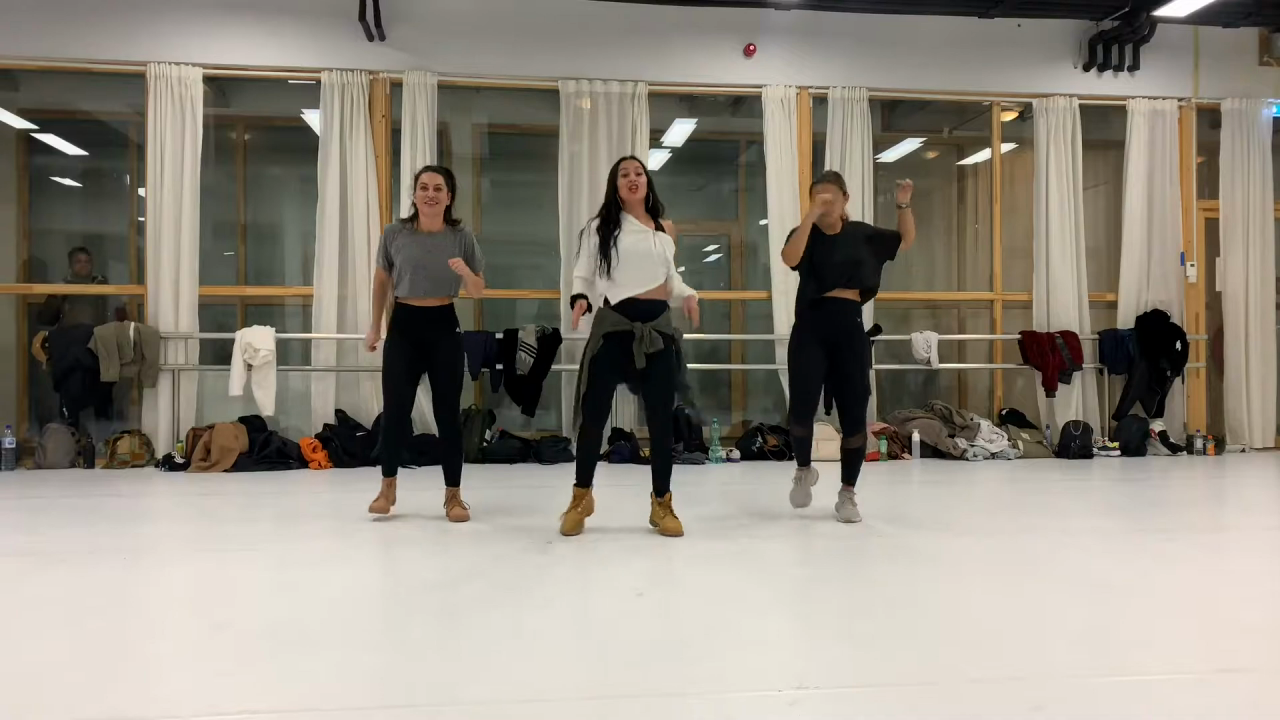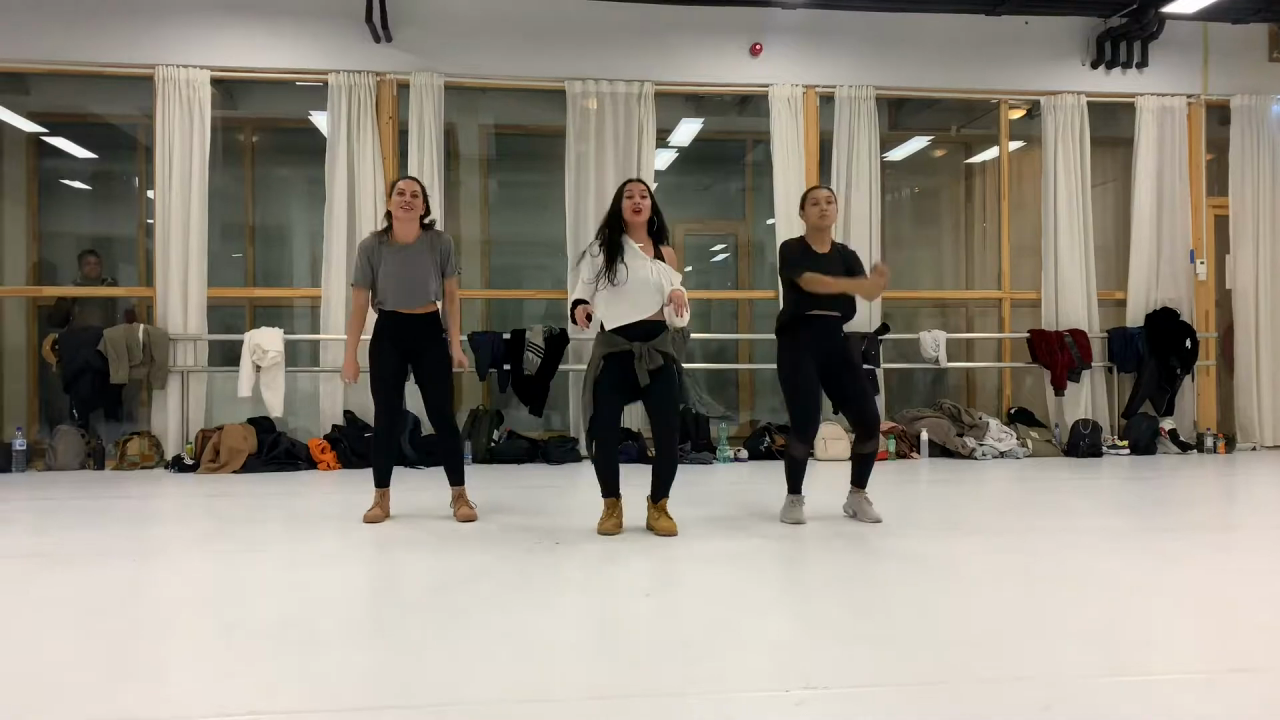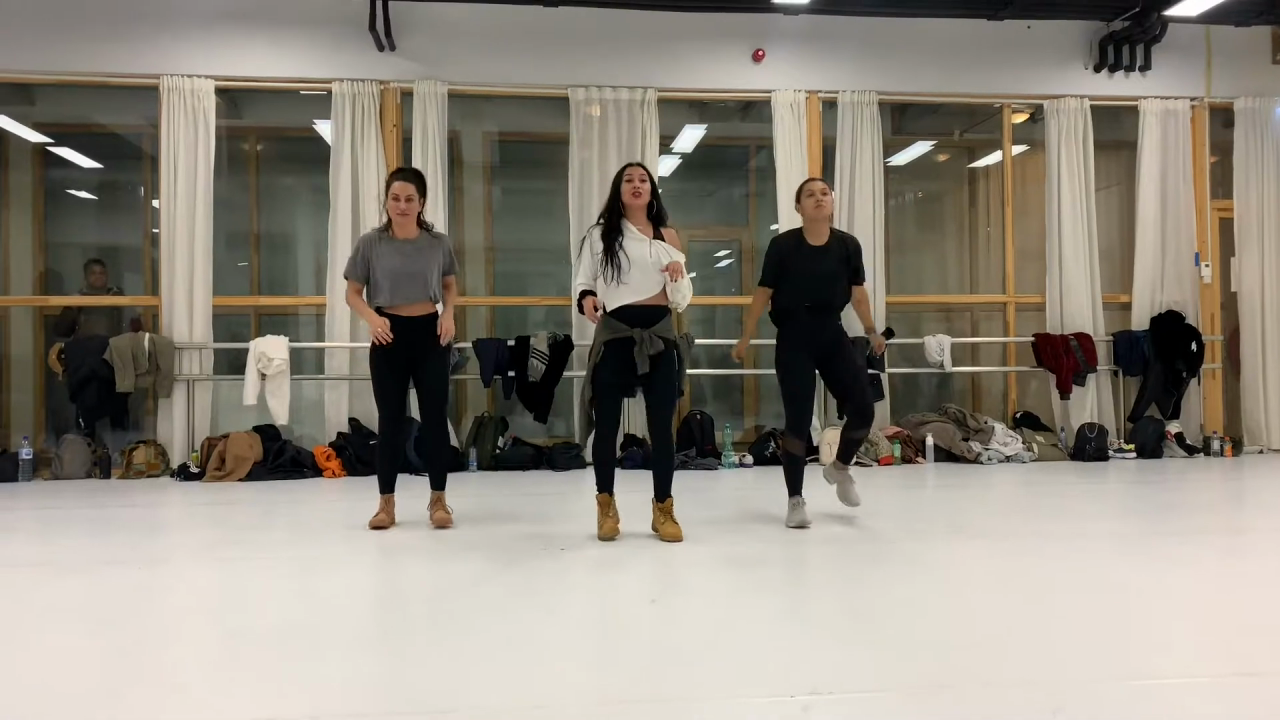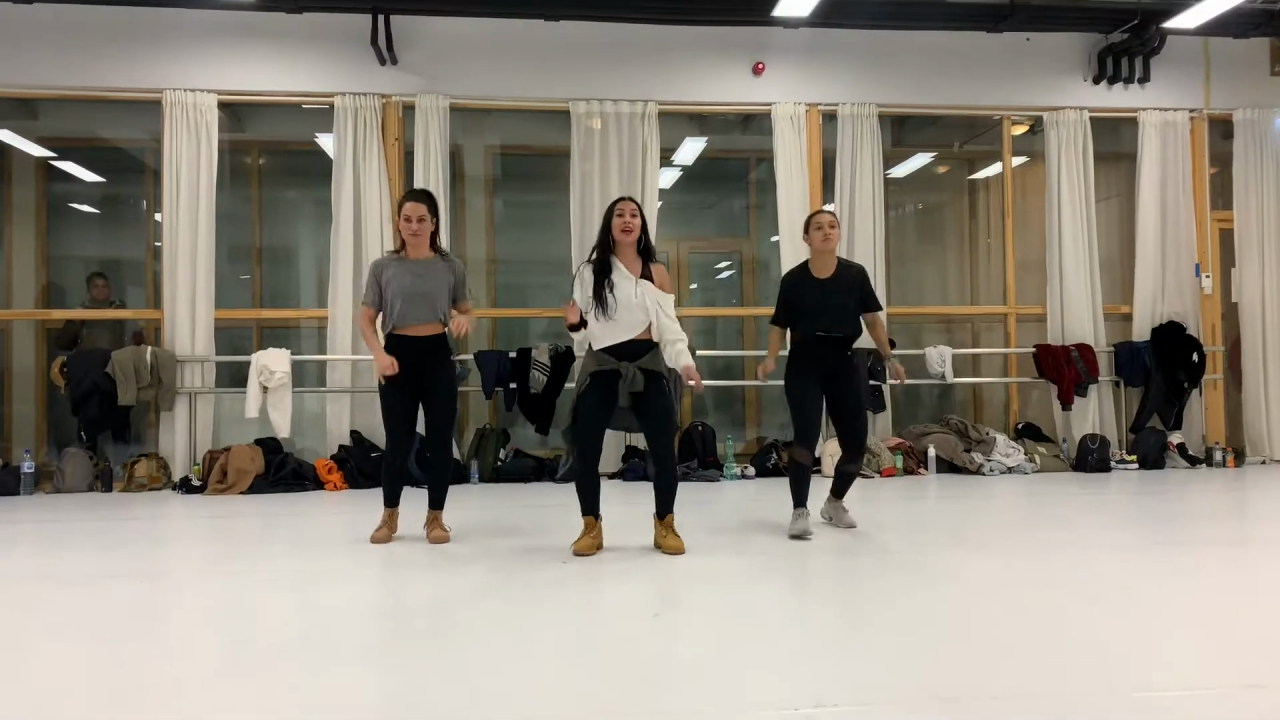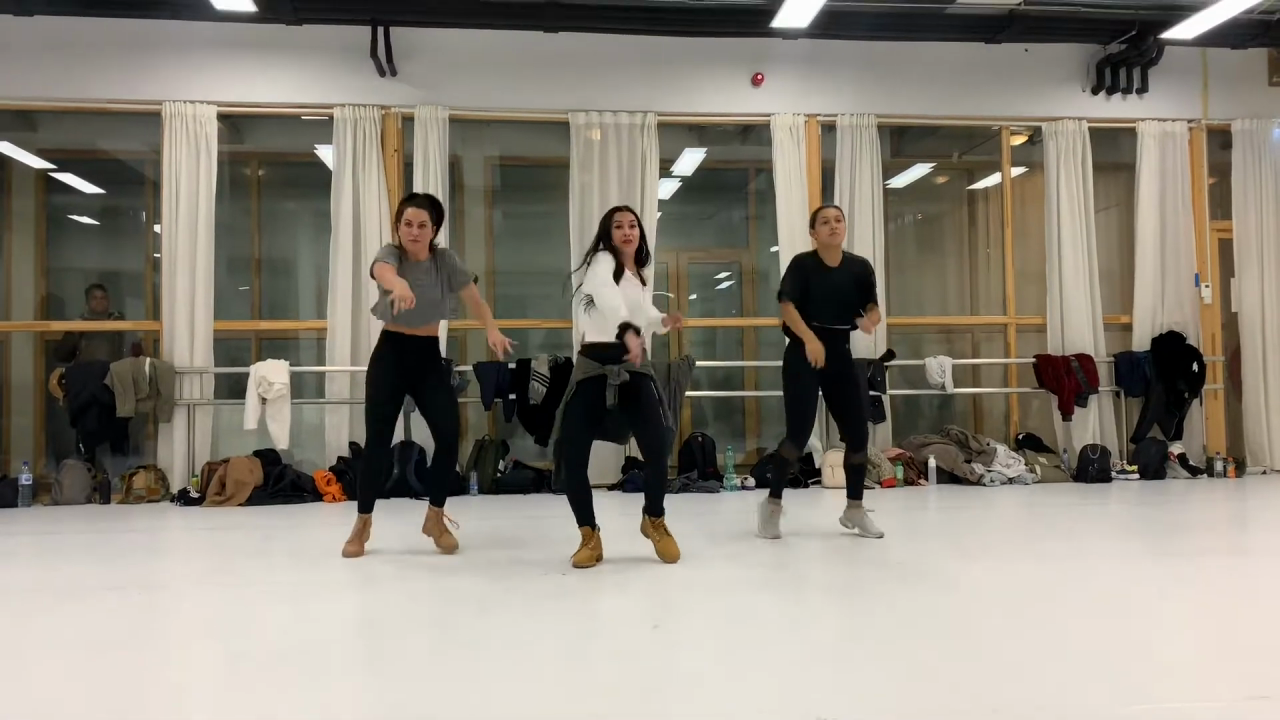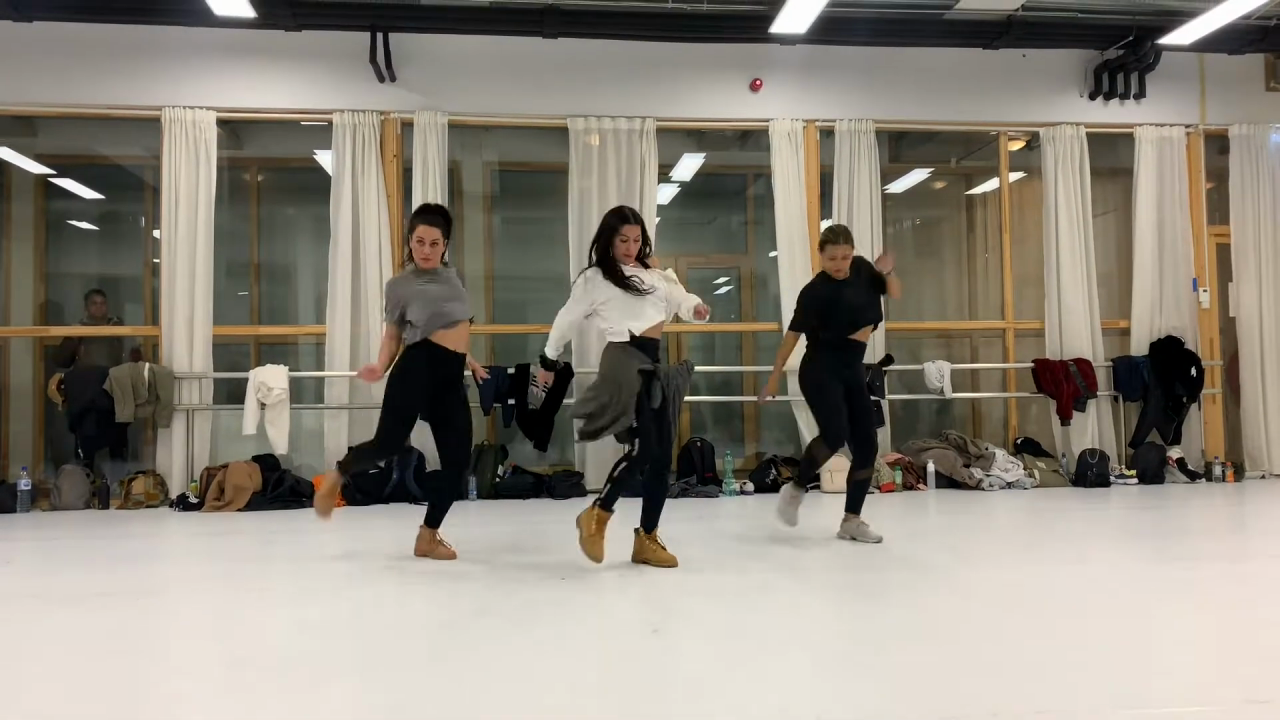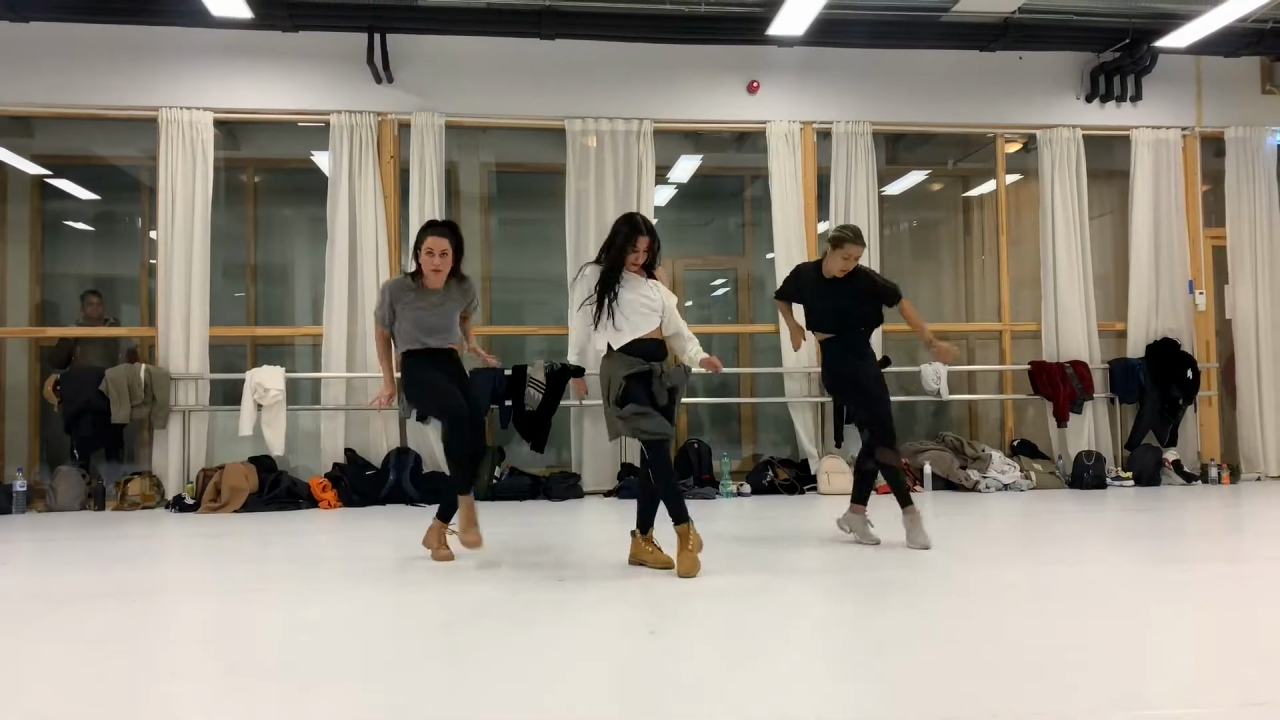
dt=0.3s
person 1, frame 1
left shoulder: (665, 229)
right shoulder: (600, 228)
right elbow: (583, 275)
left wrist: (688, 296)
right wrist: (579, 300)
left hip: (658, 326)
right hip: (613, 324)
left knee: (662, 419)
right knee: (593, 413)
left ankle: (661, 502)
right ankle: (581, 496)
person 1, frame 2
left shoulder: (666, 254)
right shoulder: (601, 248)
left elbow: (676, 318)
right elbow: (582, 291)
left wrist: (679, 301)
right wrist: (579, 307)
left hip: (657, 346)
right hip: (614, 347)
left knee: (668, 433)
right knee: (605, 433)
left ankle: (658, 506)
right ankle: (612, 505)
person 1, frame 3
left shoulder: (667, 236)
right shoulder: (600, 235)
right elbow: (585, 279)
left wrist: (680, 273)
right wrist: (586, 297)
left hip: (658, 332)
right hip: (614, 332)
left knee: (662, 424)
right knee: (606, 423)
left ankle: (662, 508)
right ankle: (607, 506)
person 1, frame 4
left shoulder: (657, 274)
right shoulder: (594, 269)
left elbow: (670, 327)
right elbow: (581, 326)
left wrist: (685, 364)
right wrist: (574, 321)
left hip: (646, 364)
right hip: (602, 364)
left knee: (663, 448)
right knee: (584, 450)
left ankle: (664, 525)
right ankle: (591, 526)
person 1, frame 5
left shoulder: (641, 276)
right shoulder: (602, 261)
right elbow: (604, 296)
left wrist: (661, 322)
right wrist: (628, 331)
left hip: (633, 369)
right hip: (592, 369)
left knee: (657, 448)
right knee: (571, 460)
left ankle: (655, 521)
right ankle: (589, 537)
person 1, frame 6
left shoulder: (653, 270)
right shoulder: (596, 277)
left elbow: (680, 301)
right elbow: (567, 319)
left wrist: (696, 308)
right wrist: (548, 361)
left hip: (652, 364)
right hip: (624, 360)
left knee: (661, 454)
right knee: (647, 443)
left ankle: (647, 537)
right ankle: (596, 516)
person 1, frame 7
left shoulder: (655, 281)
right shoulder: (594, 277)
left elbow: (674, 326)
right elbow: (581, 327)
left wrist: (699, 356)
right wrist: (577, 370)
left hip: (658, 368)
right hip: (623, 368)
left knee: (655, 453)
right knee: (657, 445)
left ankle: (643, 540)
right ankle: (685, 532)
person 2, frame 1
left shoulder: (461, 237)
right shoulder: (394, 233)
left elbow: (478, 290)
right elbow: (382, 281)
left wrist: (466, 273)
right wrist: (374, 327)
left hip: (443, 326)
right hip: (404, 325)
left knee: (447, 413)
right knee: (395, 408)
left ankle: (453, 495)
right ankle: (387, 487)
person 2, frame 2
left shoulder: (440, 242)
right shoulder: (371, 246)
left elbow: (450, 292)
right elbow: (359, 302)
left wrist: (455, 339)
right wrist: (351, 354)
left hip: (430, 331)
right hip: (389, 333)
left knee: (443, 415)
right knee: (387, 416)
left ankle: (459, 495)
right ankle: (381, 497)
person 2, frame 3
left shoulder: (439, 243)
right shoulder: (370, 243)
left elbow: (450, 285)
right elbow: (352, 292)
left wrist: (448, 314)
right wrist: (371, 316)
left hip: (429, 334)
right hip: (389, 337)
left knee: (435, 418)
right knee: (391, 421)
left ankle: (438, 500)
right ankle: (387, 504)
person 2, frame 4
left shoulder: (449, 266)
right shoulder: (383, 267)
left elbow: (462, 311)
right elbow: (366, 321)
left wrist: (463, 319)
right wrist: (378, 353)
left hip: (437, 355)
right hip: (399, 356)
left knee: (440, 439)
right knee: (398, 441)
left ankle: (435, 517)
right ankle: (390, 516)
person 2, frame 5
left shoulder: (446, 260)
right shoulder: (390, 254)
left elbow: (472, 297)
right elbow: (383, 273)
left wrist: (493, 330)
right wrist: (399, 285)
left hip: (429, 357)
right hip: (390, 354)
left knee: (449, 436)
right knee: (378, 443)
left ankle: (435, 517)
right ankle: (362, 524)
person 2, frame 6
left shoulder: (451, 274)
right shoulder: (400, 284)
right elbow: (393, 337)
left wrist: (467, 357)
right wrist: (379, 370)
left hip: (452, 373)
right hip: (419, 363)
left knee: (458, 459)
right knee: (388, 445)
left ankle: (429, 535)
right ankle: (337, 477)
person 2, frame 7
left shoulder: (463, 286)
right shoulder: (395, 289)
right elbow: (383, 336)
left wrist: (473, 346)
right wrist: (389, 384)
left hip: (453, 366)
right hip: (419, 367)
left knee: (475, 449)
right knee: (457, 411)
left ankle: (438, 530)
right ankle: (465, 504)
person 3, frame 1
left shoulder: (861, 233)
right shoulder: (807, 235)
left elbow: (906, 241)
right elbow: (790, 259)
left wrist: (903, 205)
right wrist: (810, 215)
left hip: (850, 327)
right hip: (811, 326)
left knee: (854, 414)
right knee: (802, 409)
left ankle: (847, 494)
right ankle: (804, 471)
person 3, frame 2
left shoulder: (846, 255)
right shoulder: (792, 249)
left elbow: (867, 294)
right elbow: (808, 282)
left wrist: (878, 280)
right wrist: (855, 284)
left hip: (834, 340)
right hip: (798, 342)
left knee: (869, 421)
right knee: (806, 424)
left ankle: (858, 496)
right ankle: (793, 498)
person 3, frame 3
left shoulder: (847, 245)
right shoulder: (783, 244)
left elbow: (856, 290)
right elbow: (765, 292)
left wrist: (872, 331)
right wrist: (745, 337)
left hip: (831, 333)
right hip: (794, 334)
left knee: (863, 410)
right knee: (799, 420)
left ankle: (840, 468)
right ankle: (795, 500)
person 3, frame 4
left shoulder: (855, 274)
right shoulder: (794, 278)
left elbow: (873, 316)
right elbow: (778, 324)
left wrist: (888, 356)
right wrist: (771, 357)
left hip: (843, 361)
right hip: (804, 363)
left knee: (855, 442)
right knee: (807, 433)
left ankle: (835, 503)
right ankle: (800, 511)
person 3, frame 5
left shoulder: (860, 267)
right shoulder: (802, 264)
left elbow: (874, 310)
right elbow: (786, 306)
left wrist: (869, 322)
right wrist: (809, 338)
left hip: (839, 353)
right hip: (802, 354)
left knee: (858, 432)
right knee: (799, 431)
left ankle: (855, 509)
right ankle: (772, 504)
person 3, frame 6
left shoulder: (861, 268)
right shoulder: (817, 289)
left elbow: (892, 294)
right elbow: (794, 332)
left wrist: (886, 273)
right wrist: (777, 373)
left hip: (853, 366)
right hip: (822, 365)
left knee: (867, 445)
right knee: (834, 435)
left ankle: (852, 518)
right ankle: (796, 489)
person 3, frame 7
left shoulder: (864, 278)
right shoulder: (805, 274)
left elbow: (902, 304)
right elbow: (781, 298)
left wrist: (932, 342)
right wrist: (793, 325)
left hip: (864, 357)
right hip: (838, 361)
left knee: (876, 435)
right knee: (883, 427)
left ankle: (855, 514)
right ankle: (909, 512)
